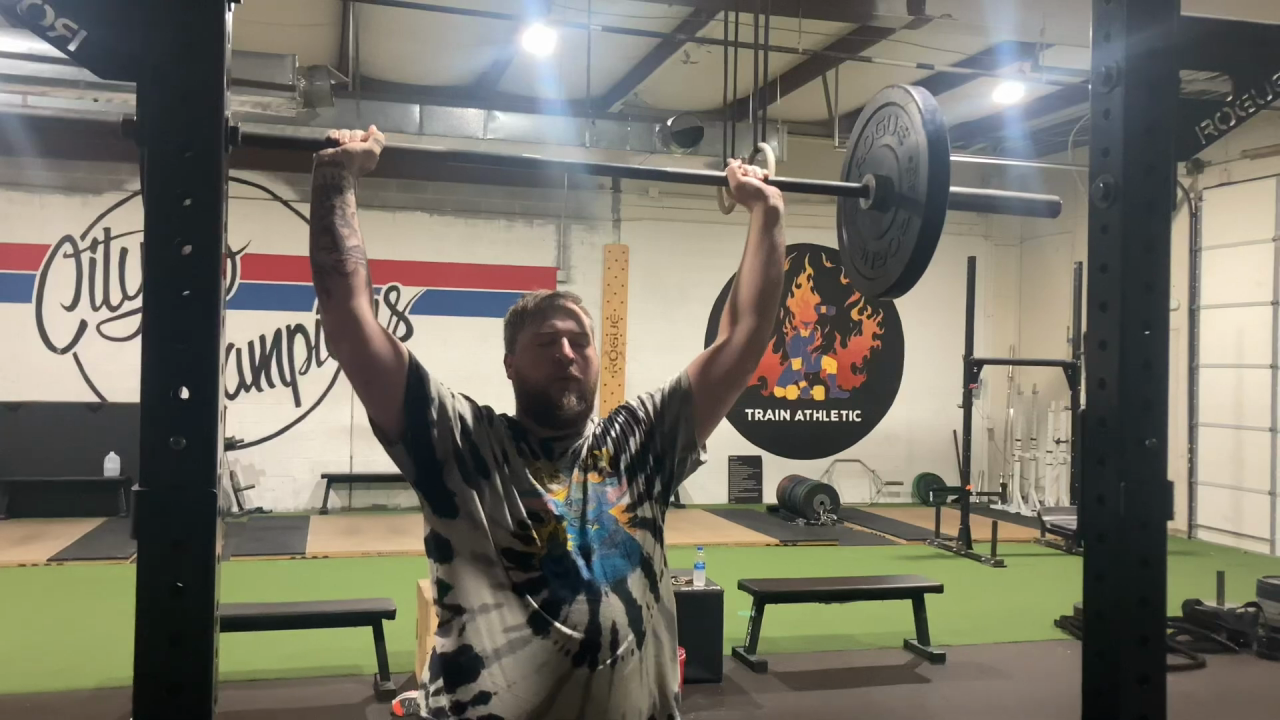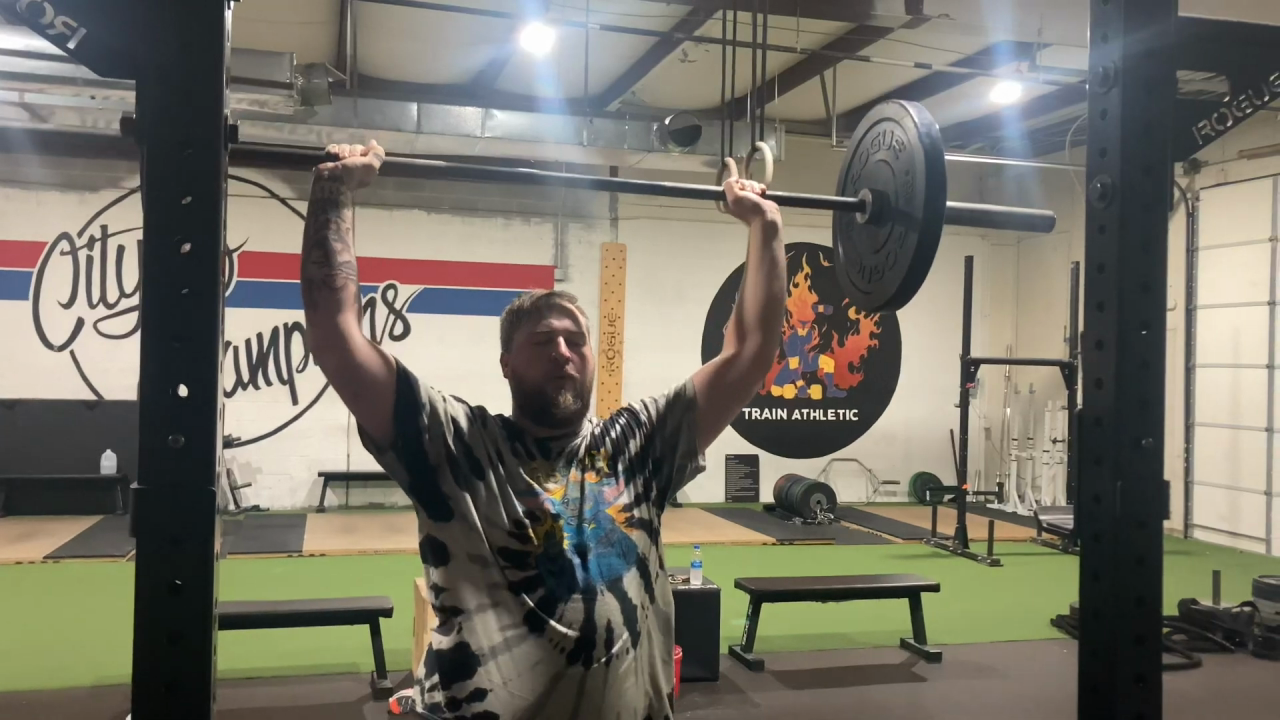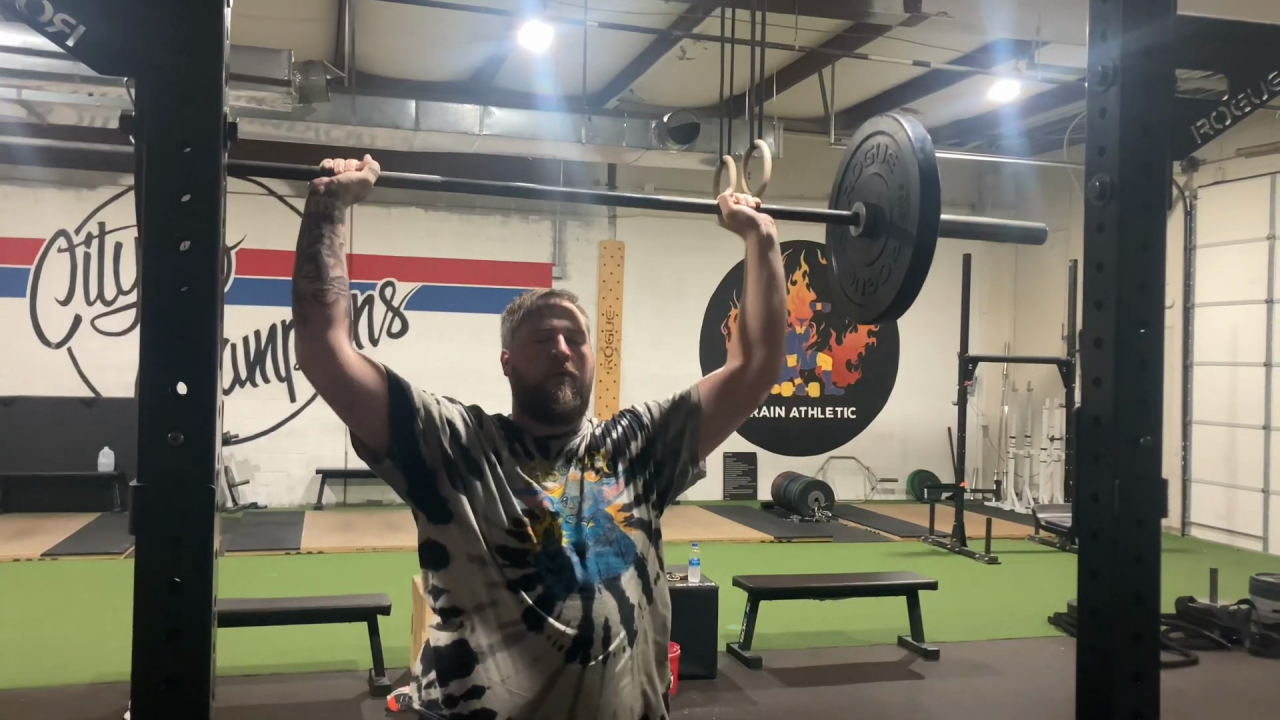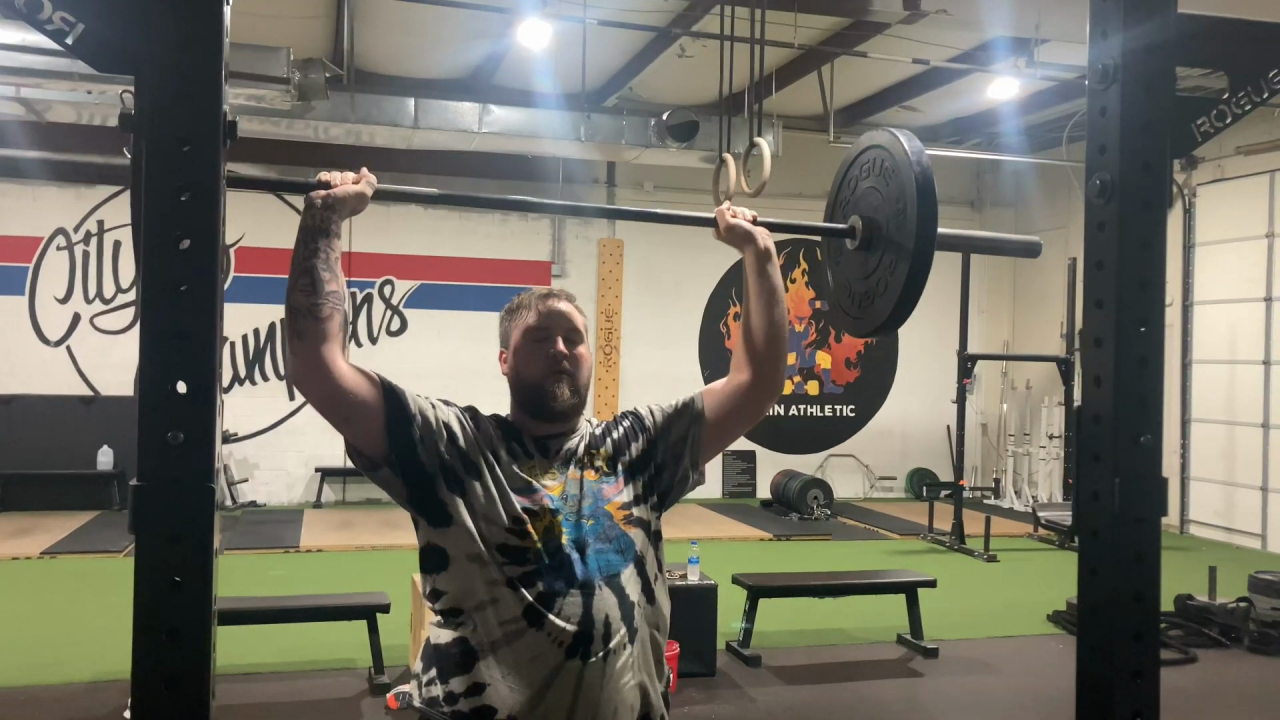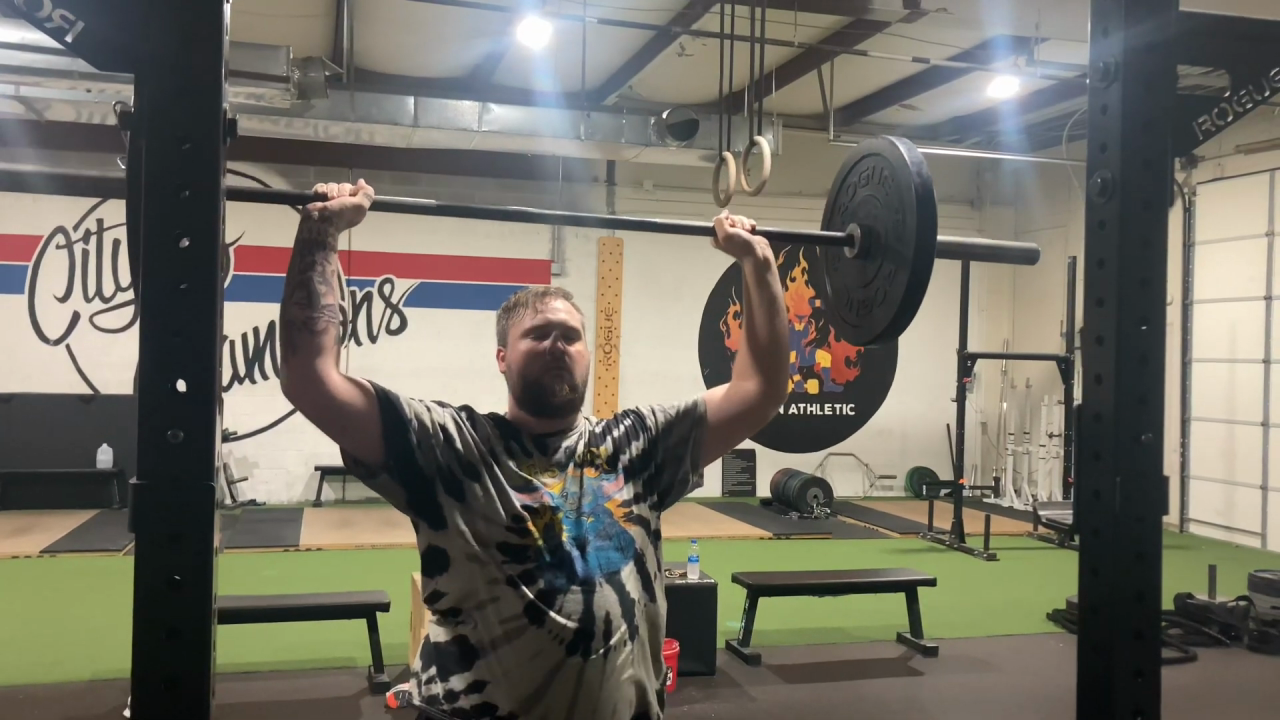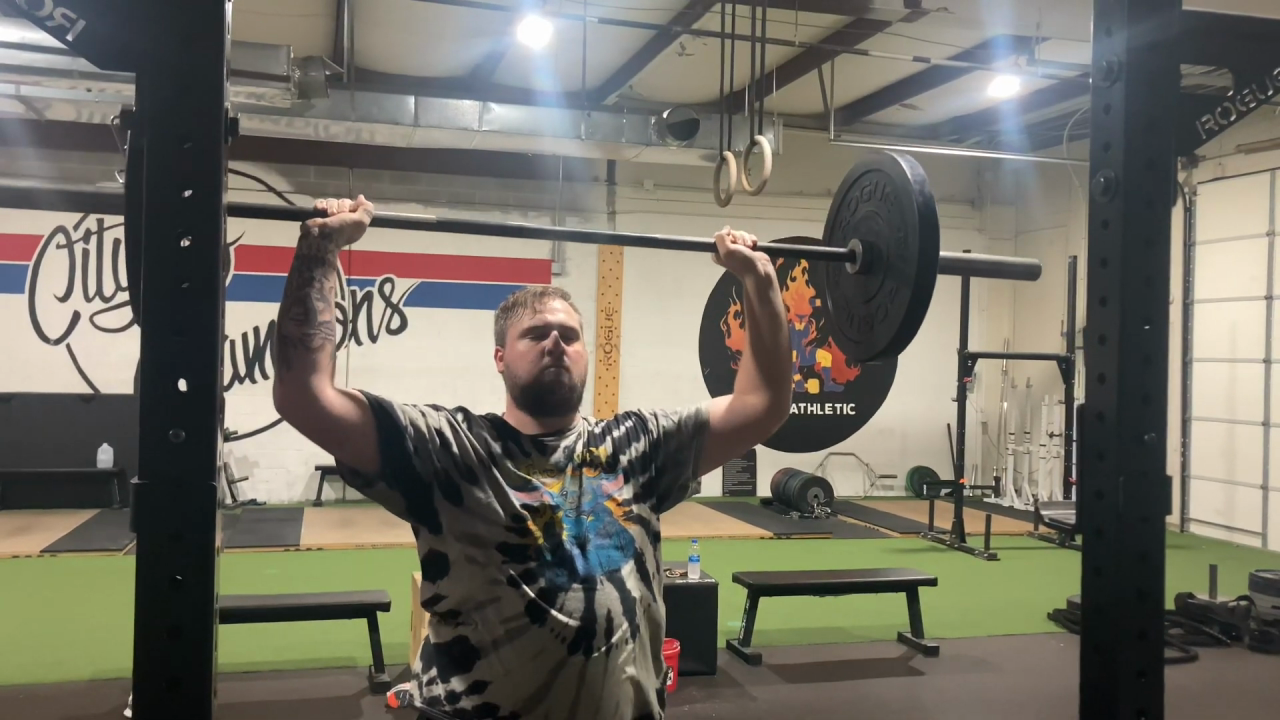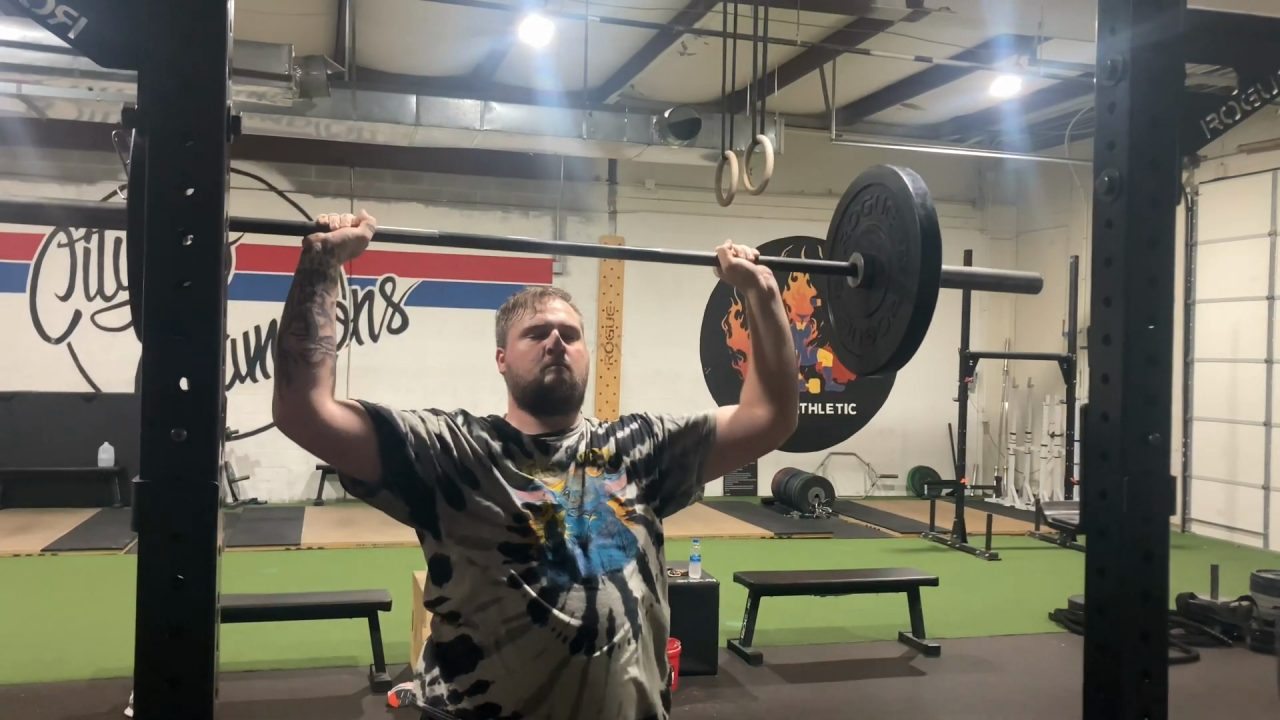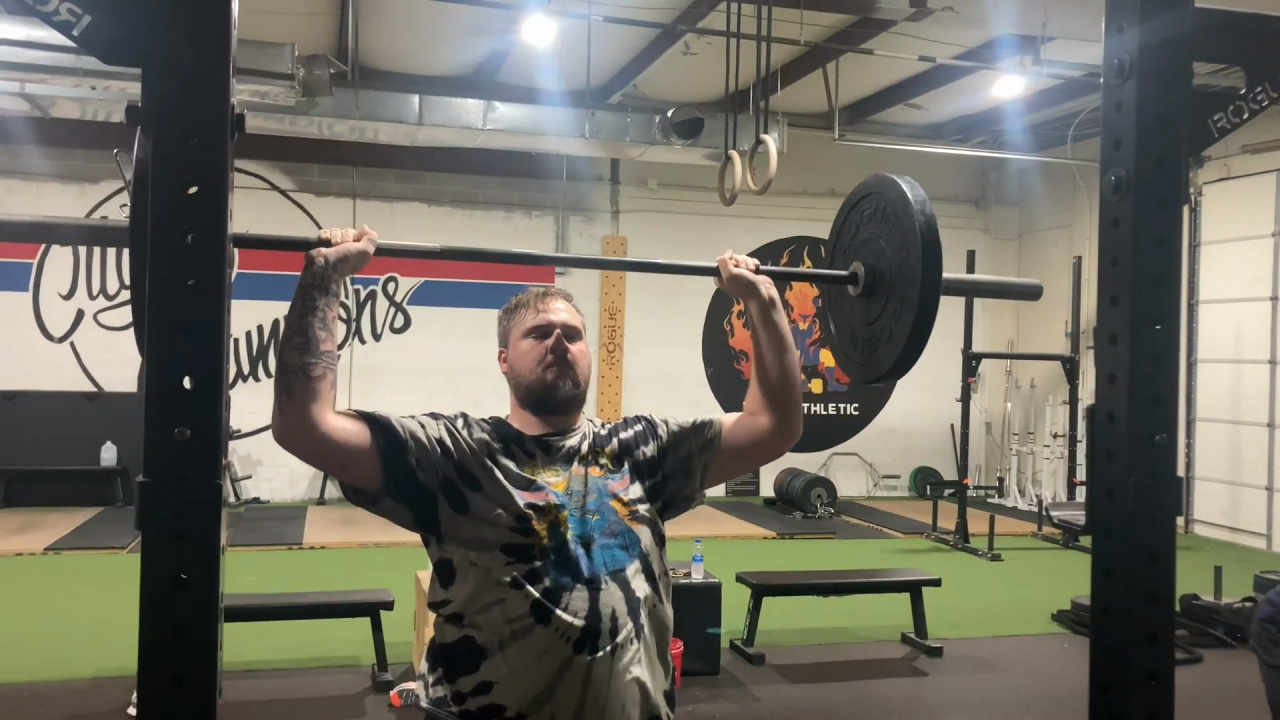
dt=0.3s
person 1, frame 1
left shoulder: (638, 446)
right shoulder: (462, 449)
left elbow: (743, 336)
right elbow: (350, 319)
left wrist: (765, 213)
right wrist: (336, 178)
person 1, frame 2
left shoulder: (637, 445)
right shoulder: (456, 448)
left elbow: (749, 355)
right elbow: (334, 337)
left wrist: (764, 228)
right wrist: (335, 190)
person 1, frame 3
left shoulder: (636, 447)
right shoulder: (454, 447)
left elbow: (754, 367)
right elbow: (324, 352)
left wrist: (759, 240)
right wrist: (329, 205)
person 1, frame 4
left shoulder: (636, 447)
right shoulder: (452, 448)
left elbow: (757, 382)
right elbow: (316, 368)
left wrist: (758, 253)
right wrist: (324, 219)
person 1, frame 5
left shoulder: (635, 445)
right shoulder: (451, 447)
left elbow: (760, 391)
right elbow: (310, 380)
left wrist: (756, 262)
right wrist: (320, 232)
person 1, frame 6
left shoulder: (635, 445)
right shoulder: (448, 449)
left elbow: (762, 405)
right elbow: (303, 397)
left wrist: (757, 278)
right wrist: (320, 247)
person 1, frame 7
left shoulder: (638, 448)
right shoulder: (450, 451)
left elbow: (770, 417)
right elbow: (303, 411)
left wrist: (761, 291)
right wrist: (321, 262)
person 1, frame 8
left shoulder: (641, 449)
right shoulder: (453, 452)
left elbow: (775, 427)
right elbow: (304, 427)
left wrist: (761, 300)
right wrist: (323, 278)
